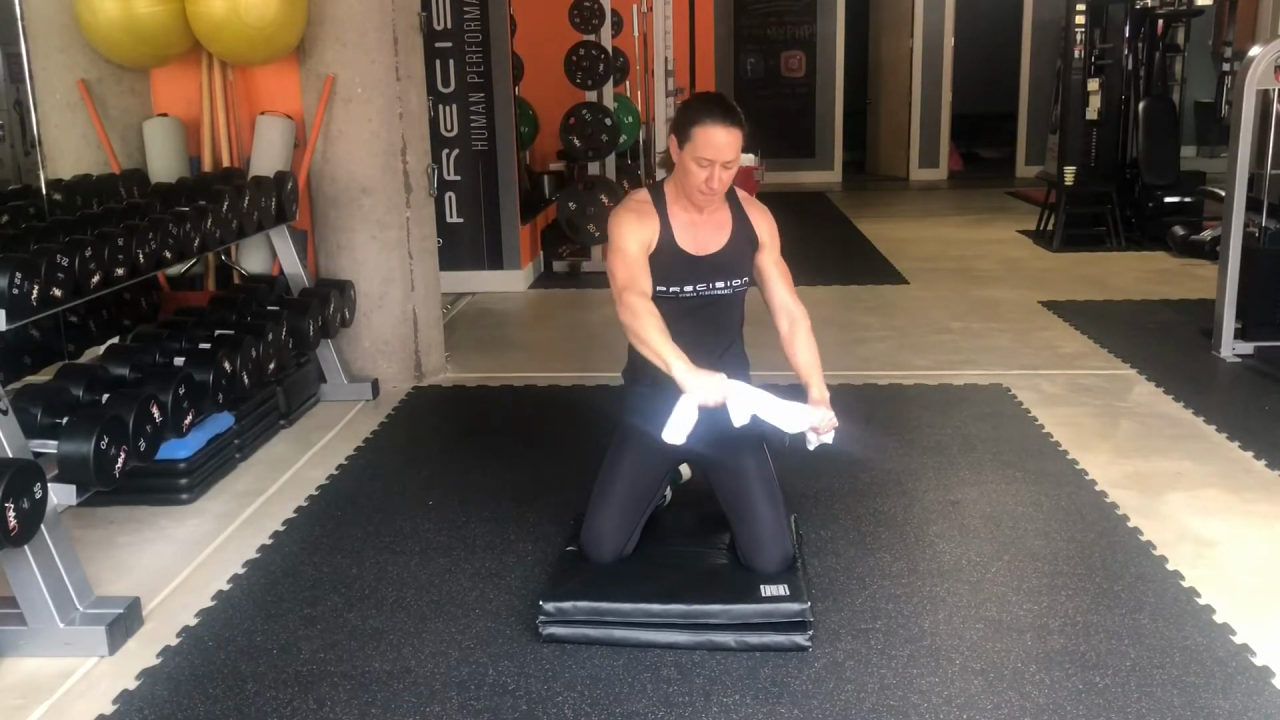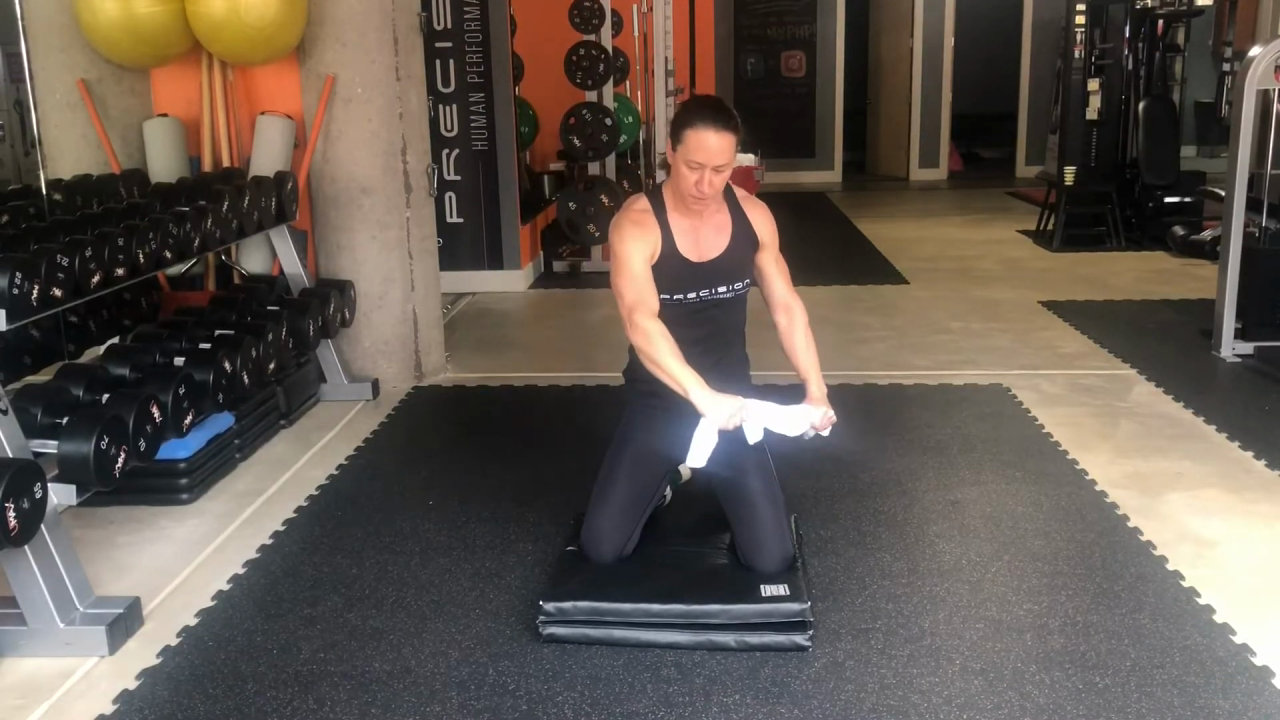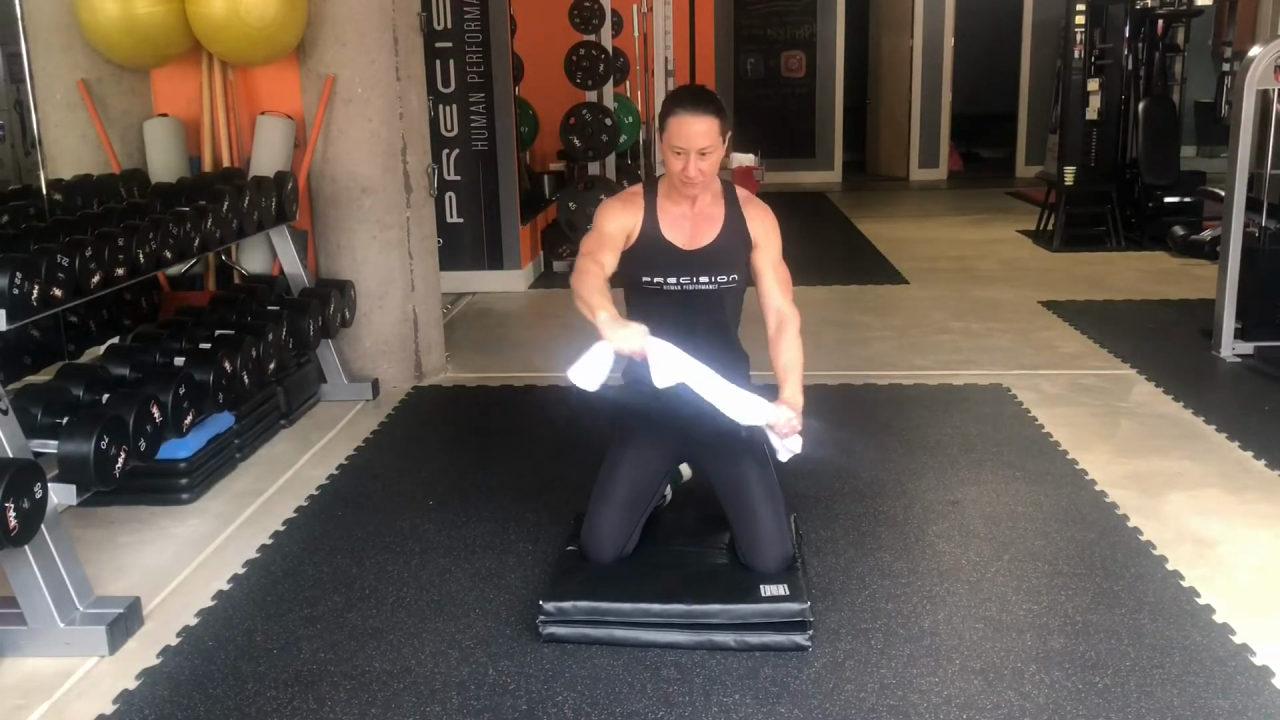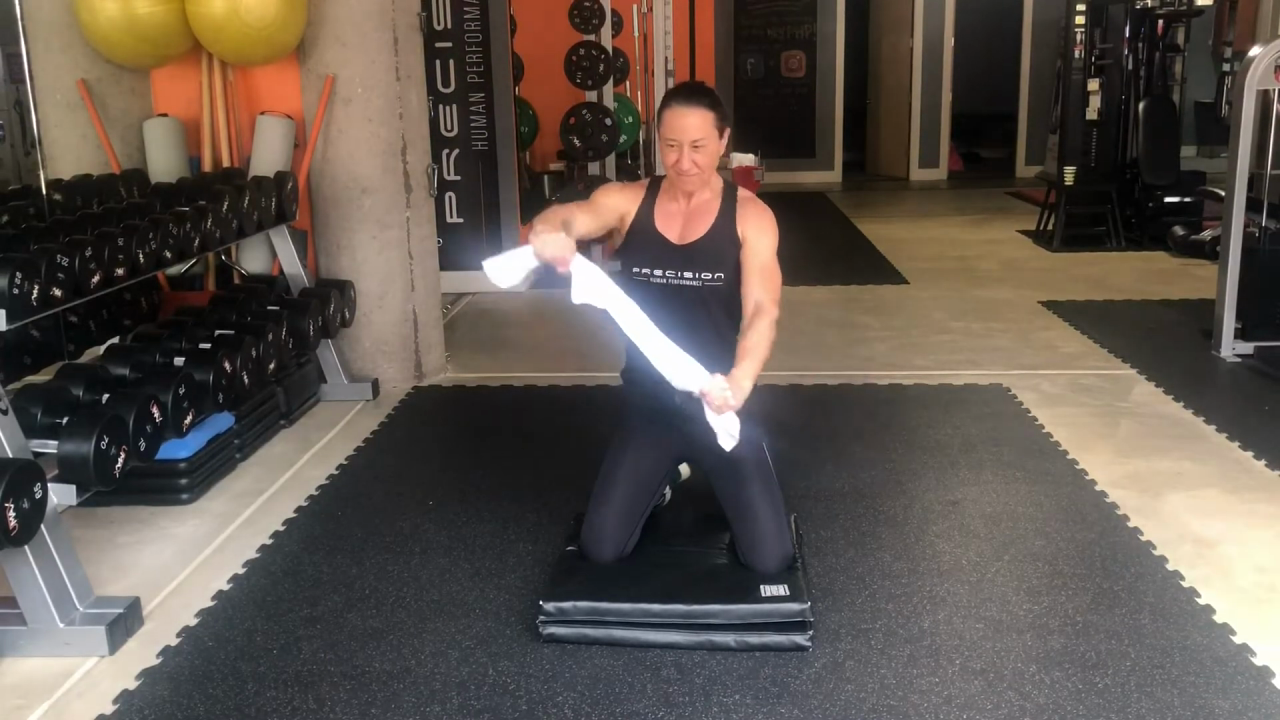
dt=0.5s
person 1, frame 1
left shoulder: (754, 217)
right shoulder: (635, 217)
left elbow: (789, 312)
right elbow: (631, 302)
left wrist: (817, 392)
right wrist: (684, 372)
left hip: (729, 406)
right hip: (655, 404)
left knee: (771, 559)
right knee: (601, 549)
left ankle: (714, 480)
right ankle: (661, 482)
person 1, frame 2
left shoulder: (752, 215)
right shoulder: (635, 224)
left elbow: (786, 306)
right elbow: (639, 322)
left wrist: (815, 387)
right wrist: (699, 395)
left hip: (731, 400)
right hip: (656, 403)
left knee: (772, 558)
right knee: (601, 548)
left ankle: (705, 481)
right ankle: (662, 483)
person 1, frame 3
left shoulder: (752, 215)
right shoulder: (626, 210)
left elbow: (782, 313)
right elbow: (588, 271)
left wrist: (791, 395)
right wrist: (609, 321)
right hip: (650, 401)
left knee: (772, 558)
right knee: (601, 548)
left ankle: (711, 480)
right ankle: (661, 483)
person 1, frame 4
left shoulder: (751, 215)
right shoulder: (628, 201)
left elbow: (763, 312)
right elbow: (570, 219)
left wrist: (738, 383)
right wrist: (547, 235)
left hip: (721, 403)
right hip: (648, 403)
left knee: (771, 558)
right knee: (601, 548)
left ankle: (709, 478)
right ankle: (662, 481)
